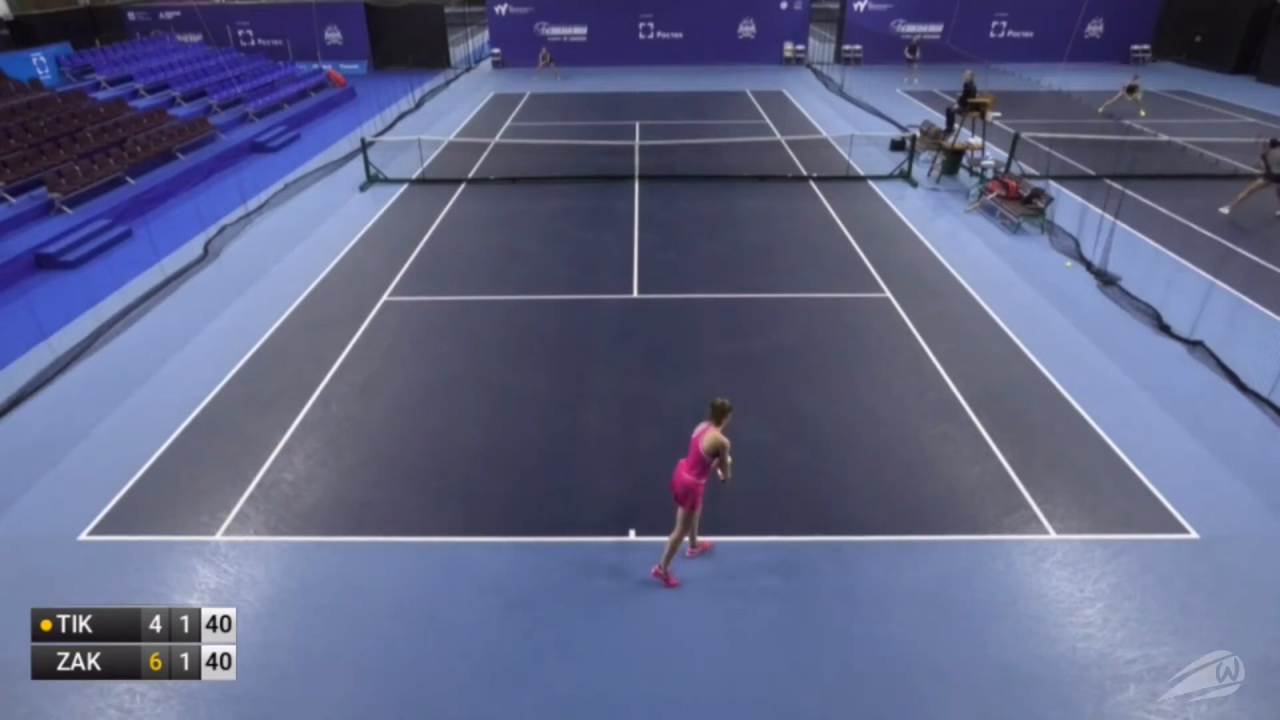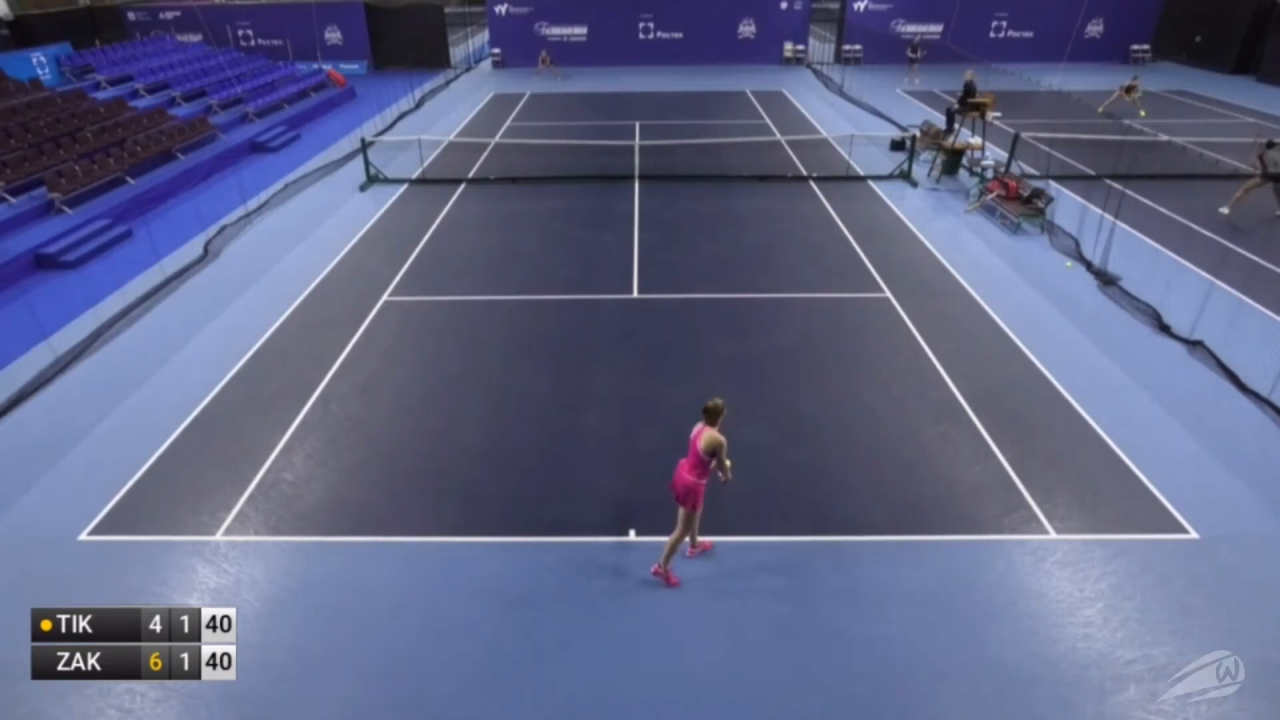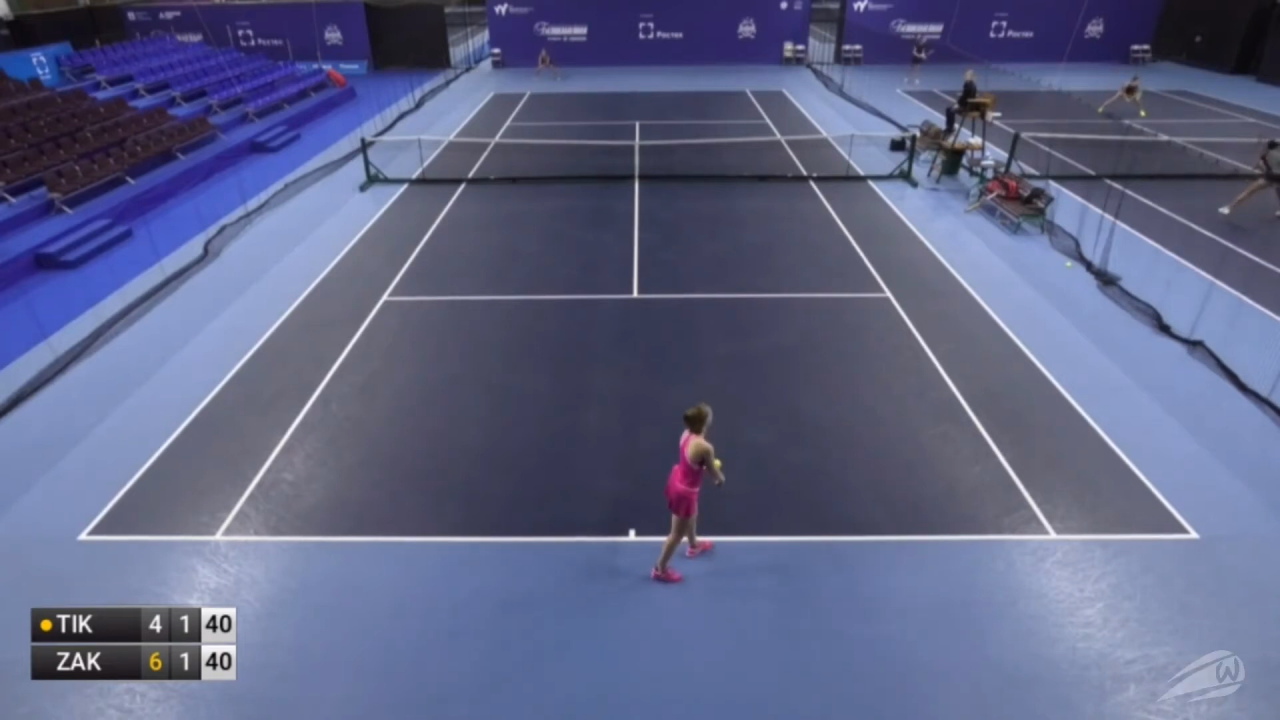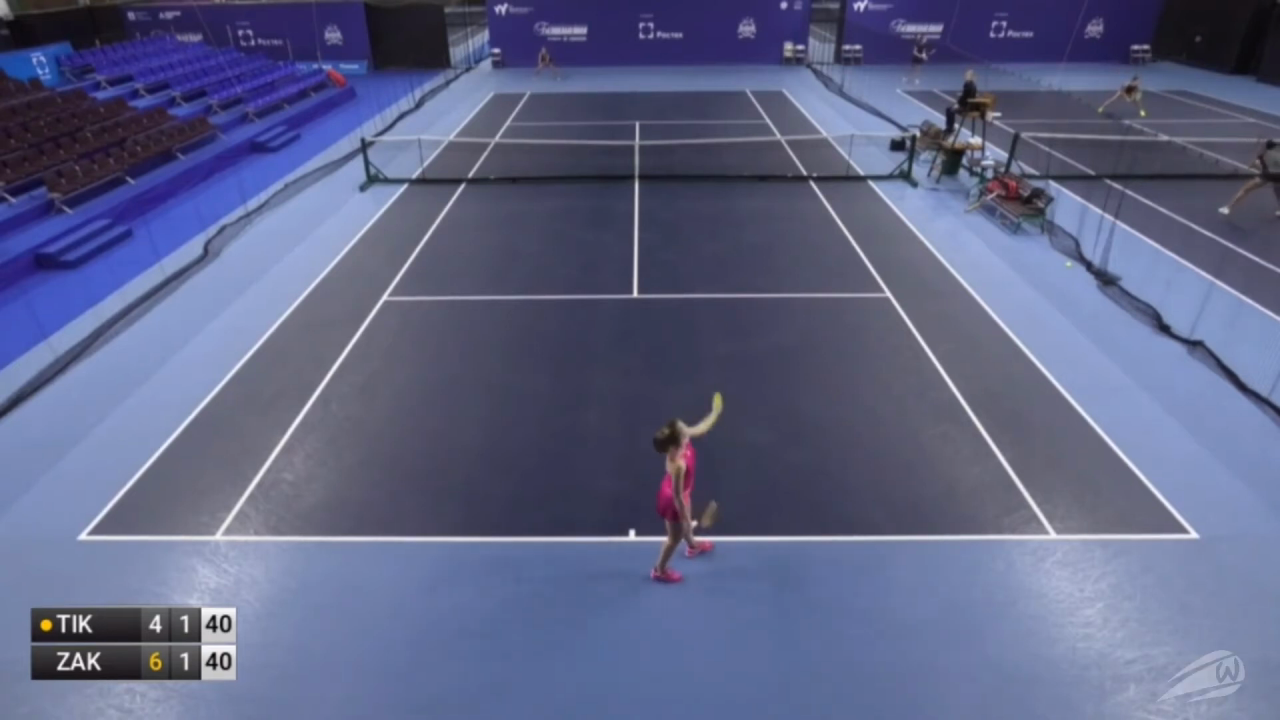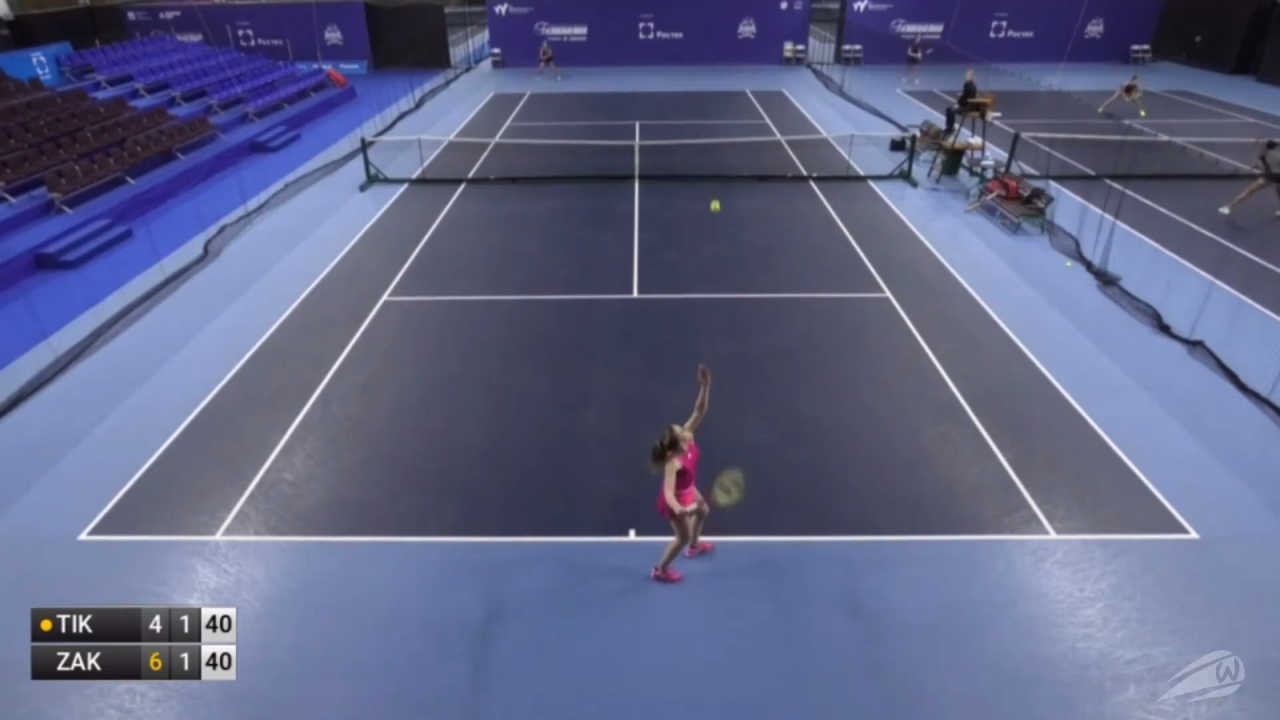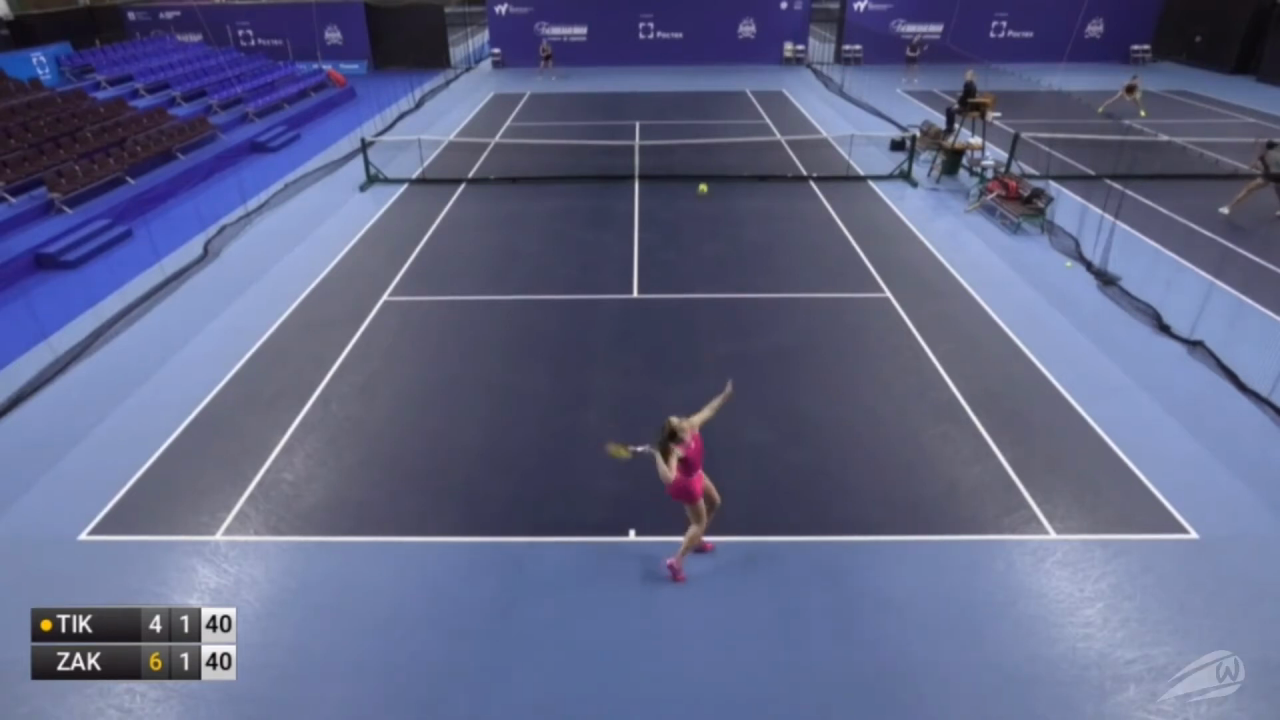
dt=0.4s
person 1, frame 1
left shoulder: (702, 426)
right shoulder: (722, 442)
right elbow: (723, 467)
right wrist: (726, 477)
left hip: (682, 472)
right hip: (691, 484)
left knee: (696, 511)
right knee: (681, 530)
left ankle: (694, 545)
right ankle: (662, 568)
person 1, frame 2
left shoulder: (699, 426)
right shoulder: (719, 440)
right elbow: (722, 465)
left wrist: (713, 463)
right wrist: (727, 476)
left hip: (683, 472)
right hip: (692, 485)
left knee: (696, 513)
right knee: (682, 530)
left ankle: (694, 545)
right ankle: (662, 567)
person 1, frame 3
left shoulder: (688, 433)
right shoulder: (705, 447)
right elbow: (713, 472)
left wrist: (706, 464)
right wrist: (720, 479)
left hip: (678, 479)
right hip: (684, 492)
left knee: (692, 516)
right knee: (677, 534)
left ankle: (694, 545)
right ankle: (660, 569)
person 1, frame 4
left shoulder: (682, 439)
right shoulder: (677, 465)
left elbow: (700, 429)
right elbow: (678, 498)
left wrist: (715, 412)
right wrist: (685, 522)
left hip: (678, 493)
right hip: (672, 500)
left knee: (687, 521)
right knee: (675, 536)
left ankle: (693, 545)
right ankle: (659, 571)
person 1, frame 5
left shoulder: (687, 436)
right shoulder: (673, 463)
left elbow: (699, 411)
right elbow: (668, 494)
left wrist: (705, 385)
right wrist: (679, 509)
left hip: (688, 489)
right hip: (678, 498)
left knee: (703, 512)
right knee: (682, 537)
left ankle: (695, 545)
right ankle: (660, 570)
person 1, frame 6
left shoulder: (691, 425)
right shoulder: (676, 450)
left elbow: (709, 410)
right elbow: (668, 479)
left wrist: (725, 394)
right wrist: (657, 454)
left hip: (696, 475)
right hip: (686, 484)
left knee: (714, 503)
right knee: (699, 522)
left ankle: (697, 541)
right ankle: (676, 561)
